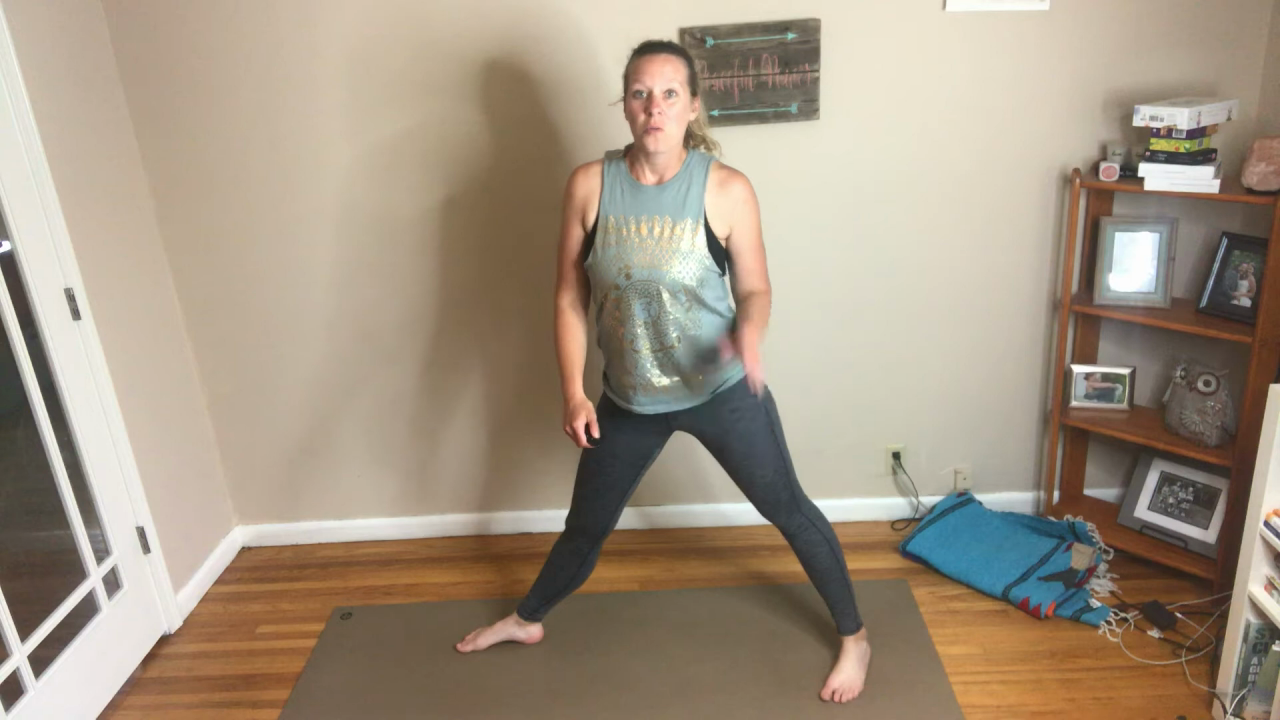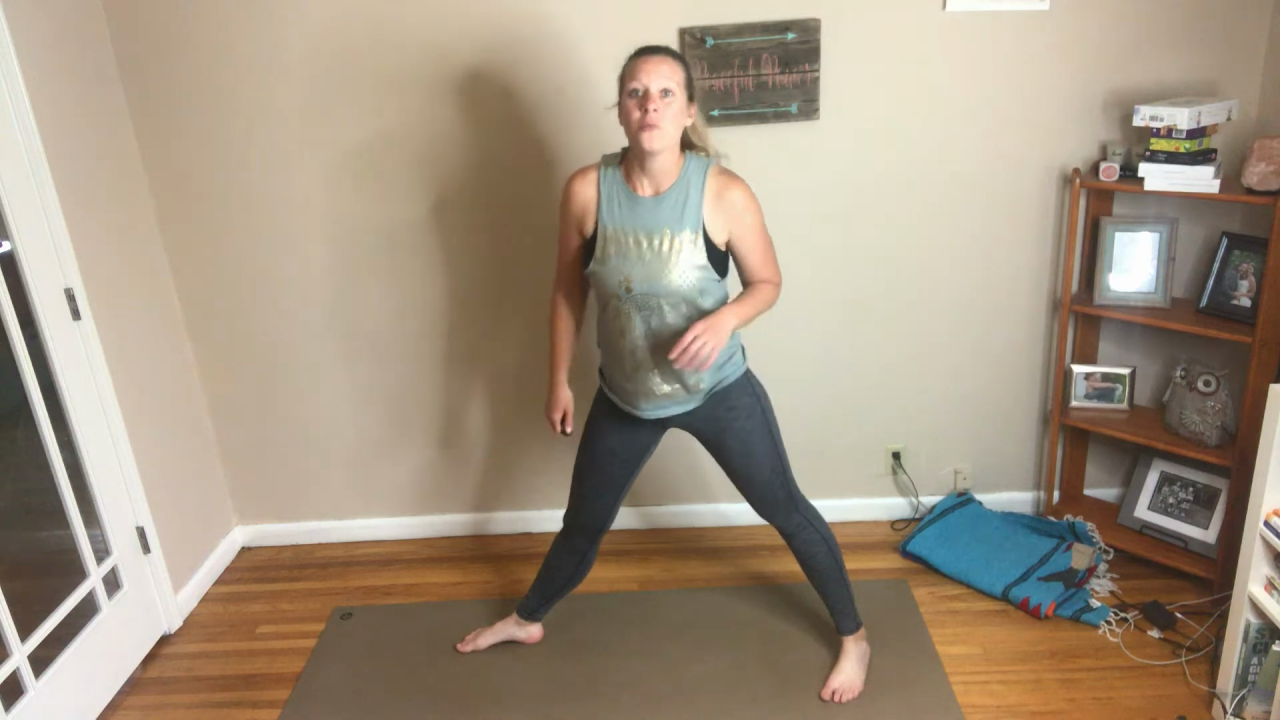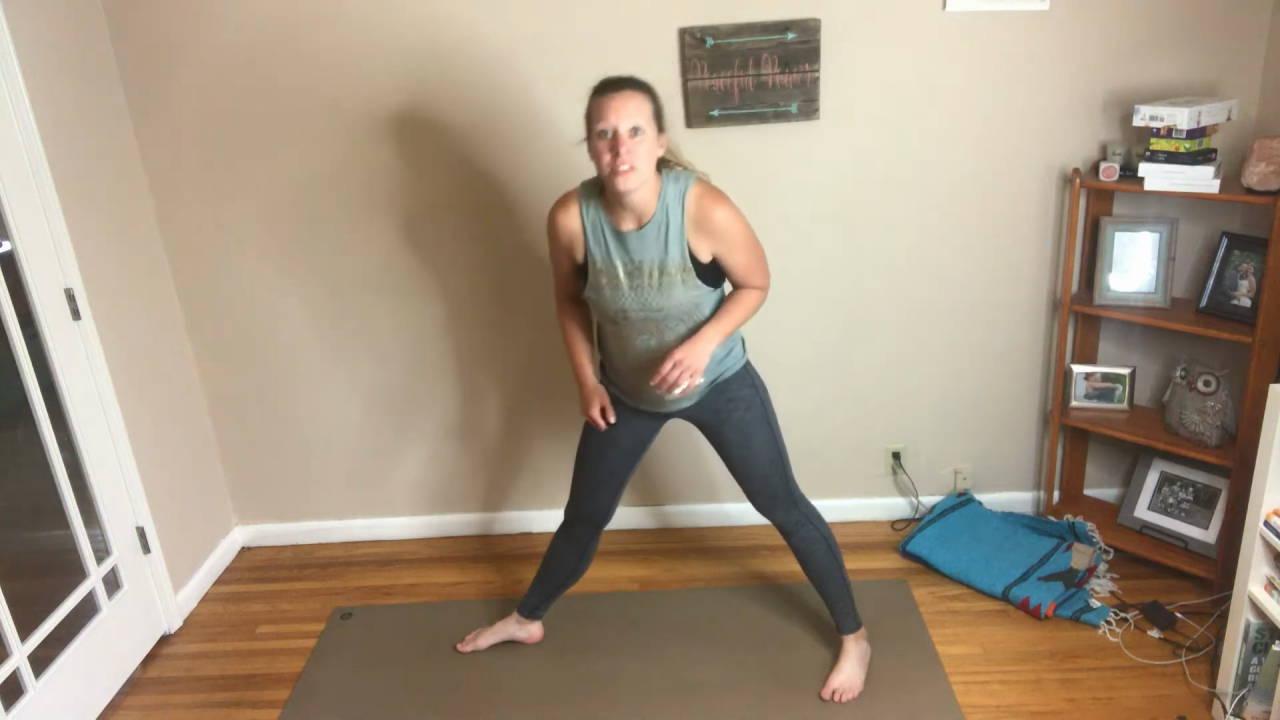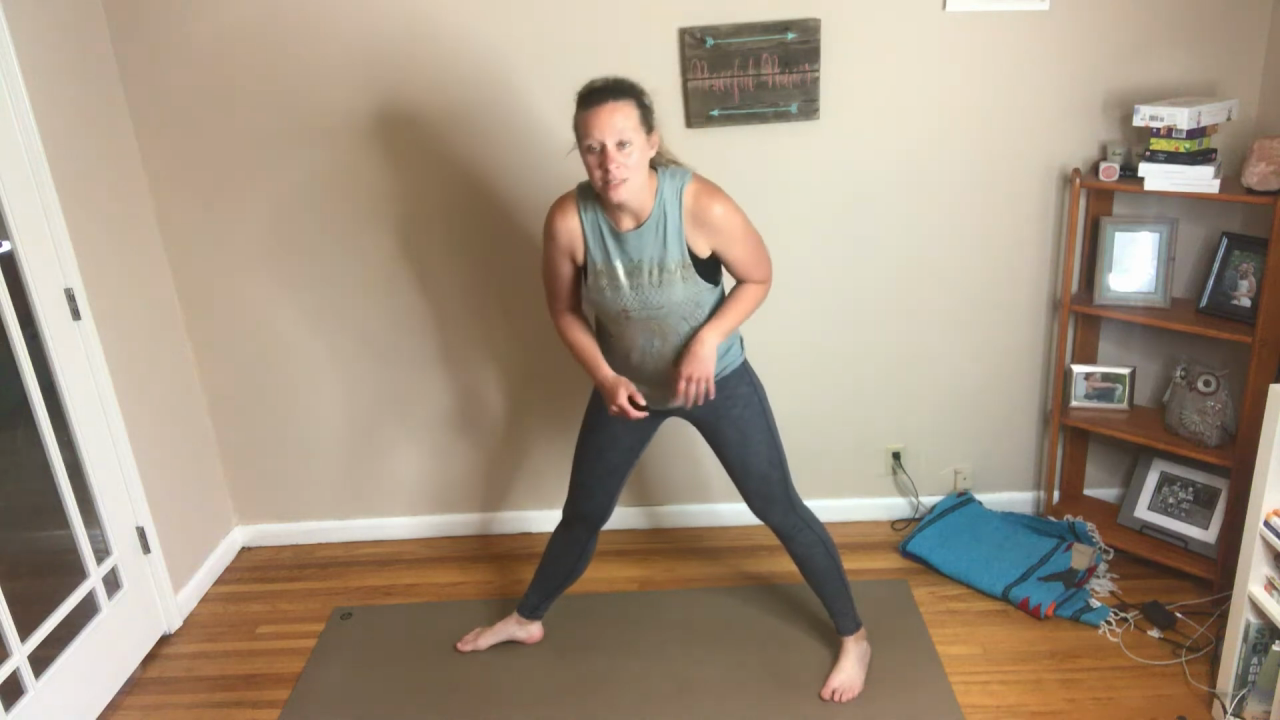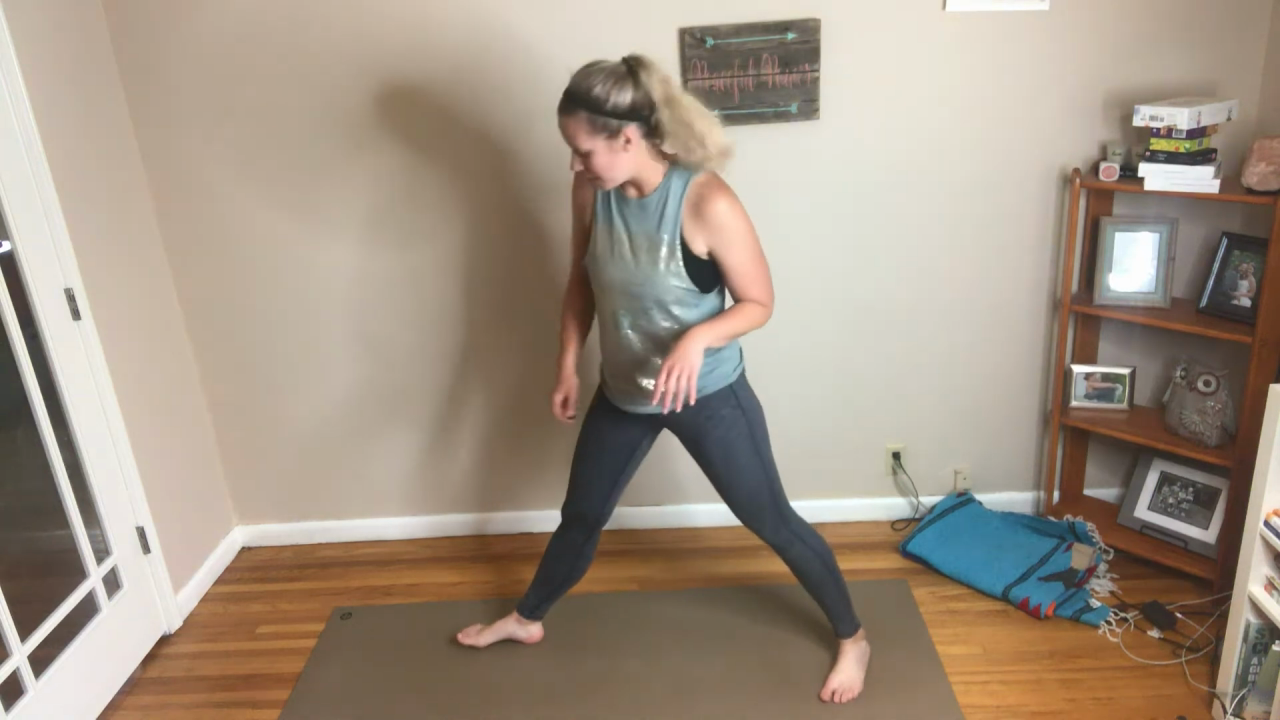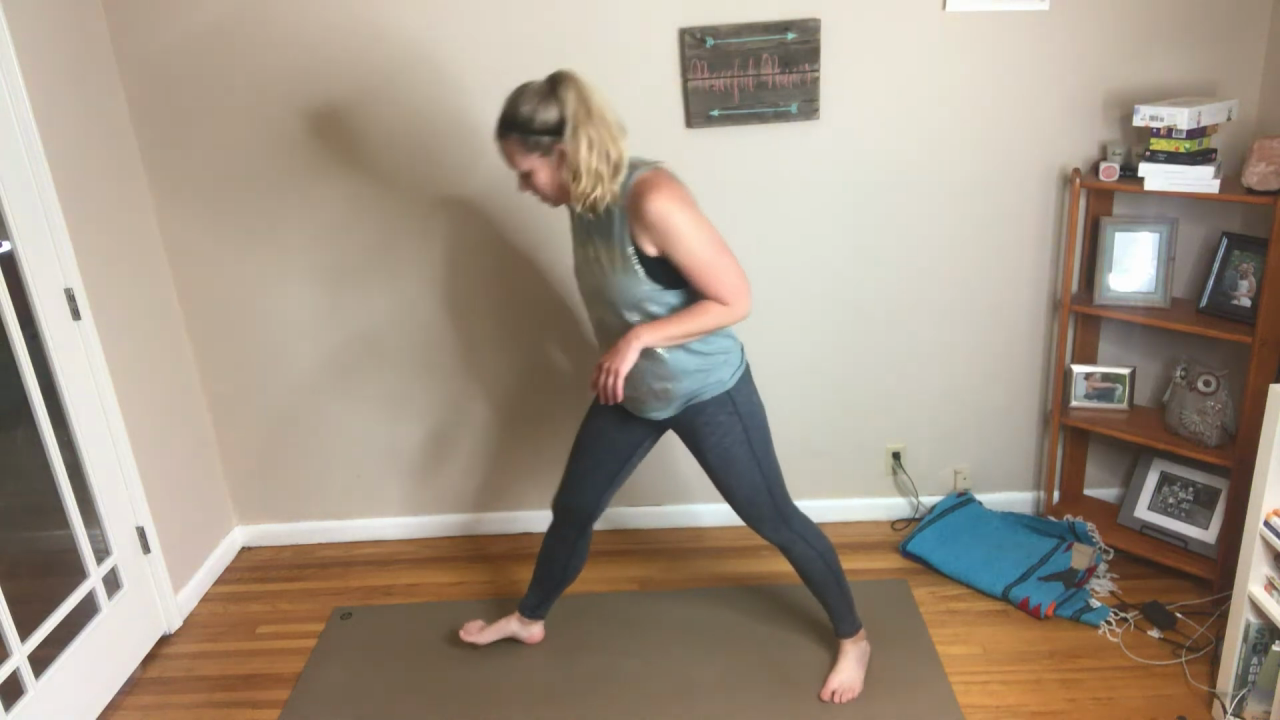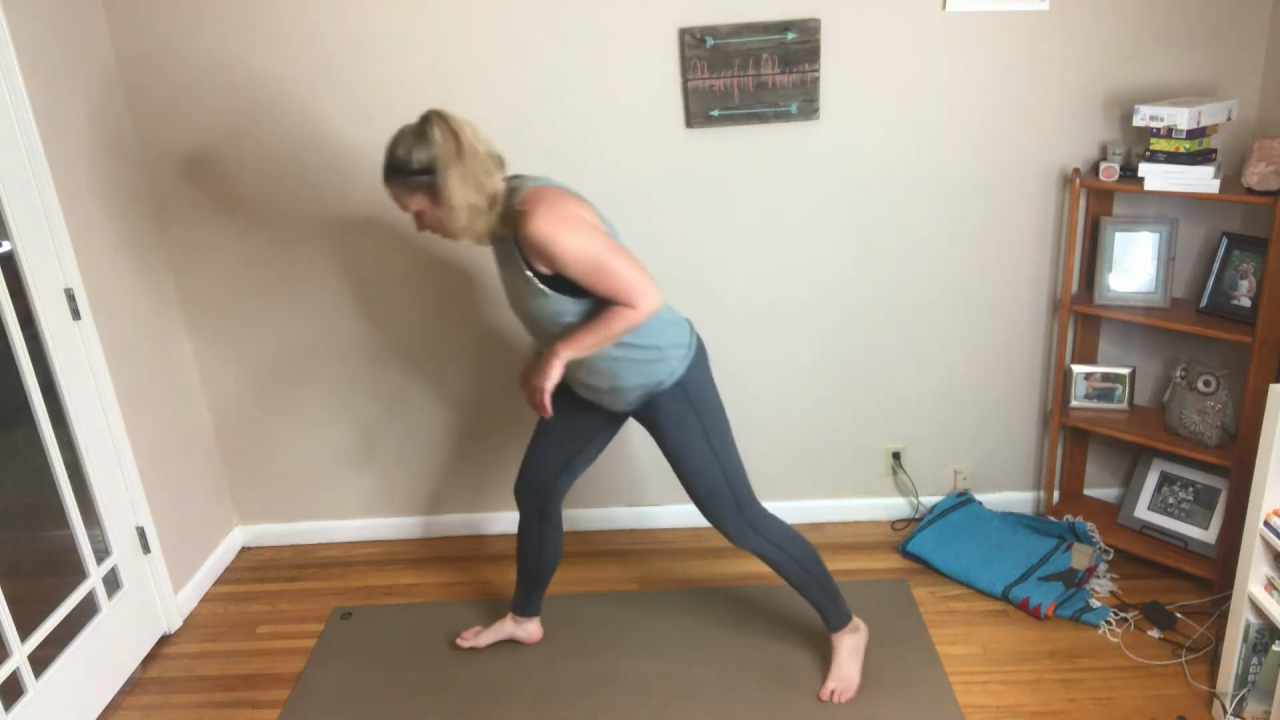
dt=0.4s
person 1, frame 1
left shoulder: (726, 188)
right shoulder: (590, 184)
left elbow: (755, 290)
right elbow: (570, 299)
left wrist: (749, 337)
right wrist: (573, 393)
left hip: (719, 391)
right hip: (628, 399)
left knee: (788, 511)
right knee: (587, 524)
left ankle: (854, 637)
right ankle: (526, 620)
person 1, frame 2
left shoulder: (724, 193)
right shoulder: (586, 189)
left elbow: (767, 284)
right elbow: (569, 290)
left wrist: (727, 317)
right wrist: (559, 381)
left hip: (717, 391)
right hip: (624, 396)
left knee: (786, 511)
right knee: (583, 523)
left ankle: (853, 639)
right ankle: (526, 620)
person 1, frame 3
left shoulder: (706, 209)
right shoulder: (570, 217)
left elbow: (755, 284)
left wrist: (704, 342)
right wrist: (587, 380)
left hip: (719, 383)
right hip: (626, 390)
left knee: (785, 507)
right knee: (584, 514)
left ankle: (853, 637)
right ankle: (527, 618)
person 1, frame 4
left shoulder: (704, 207)
right shoulder: (567, 220)
left elbow: (757, 278)
right elbow: (564, 309)
left wrist: (709, 339)
right wrist: (605, 377)
left hip: (715, 379)
right hip: (626, 386)
left knee: (780, 510)
right knee: (582, 512)
left ankle: (853, 638)
right ankle: (526, 619)
person 1, frame 5
left shoulder: (708, 202)
right shoulder: (590, 191)
left elbow: (758, 304)
left wrist: (695, 341)
right wrist: (567, 366)
left hip: (709, 393)
right hip: (623, 392)
left knee: (771, 521)
right knee: (581, 514)
left ankle: (851, 639)
right ankle: (527, 619)
person 1, frame 6
left shoulder: (654, 200)
right shoulder: (584, 198)
left elbow: (734, 301)
left wrist: (638, 339)
left hip: (708, 392)
right hip: (631, 390)
left knee: (774, 520)
right knee: (572, 507)
left ankle: (853, 639)
right ankle: (529, 619)
person 1, frame 7
left shoulder: (539, 219)
right shoulder: (500, 212)
left elbow: (642, 299)
left wrist: (559, 354)
right wrist: (545, 357)
left hip: (663, 376)
right hip: (595, 381)
left knee: (739, 519)
right knee: (534, 490)
left ankle: (845, 629)
right ankle: (523, 618)
